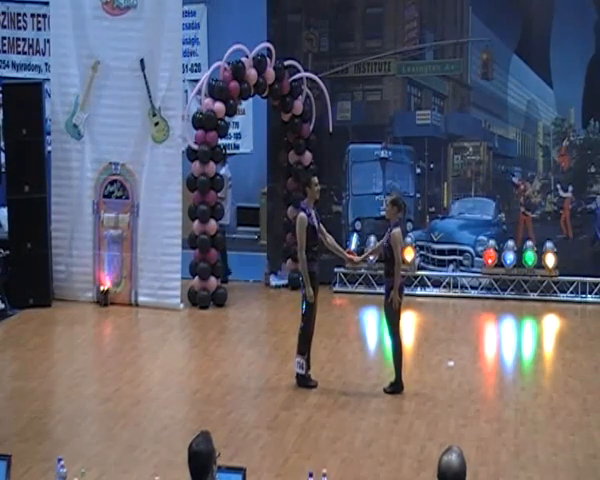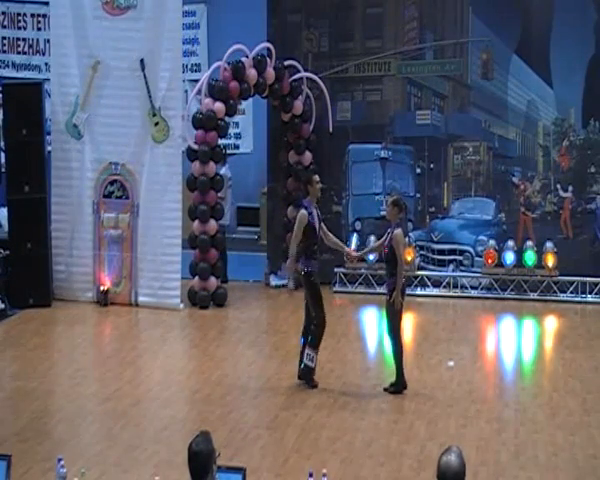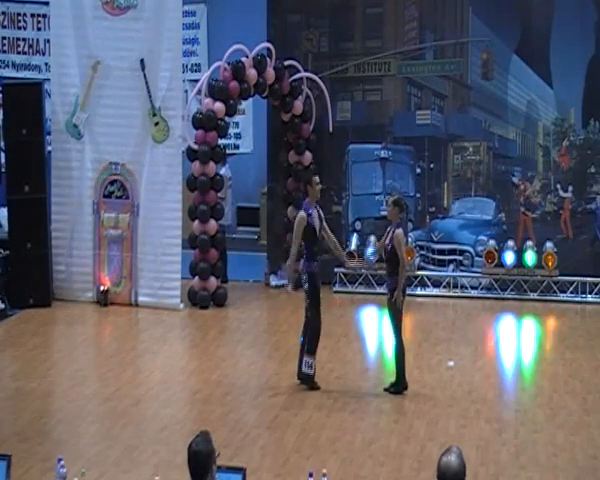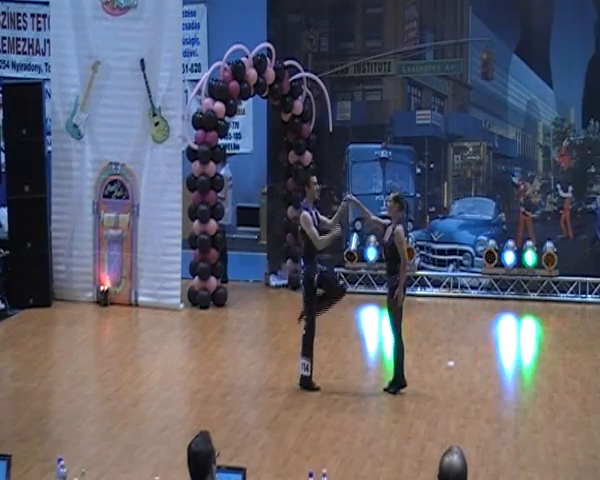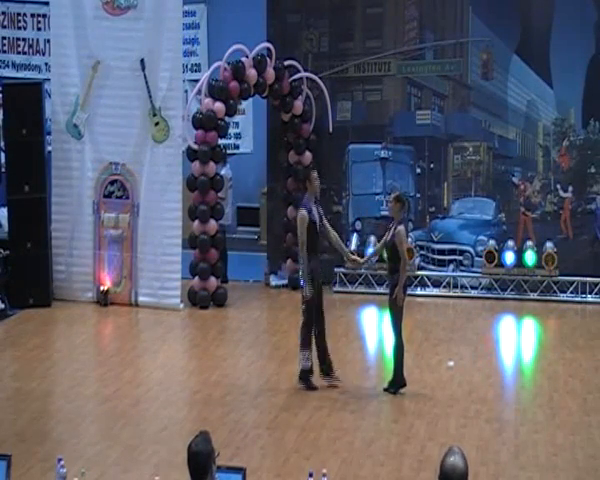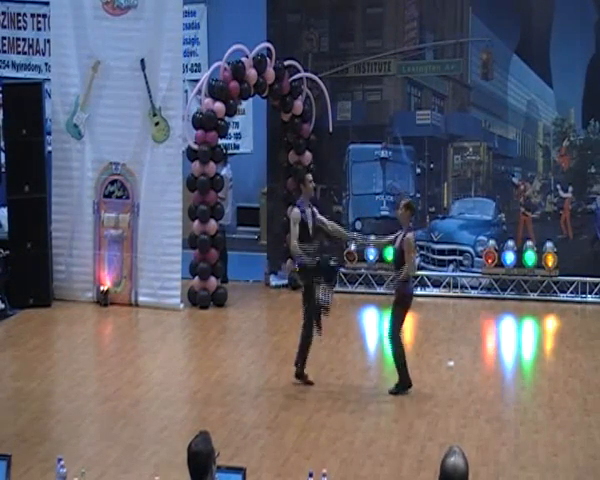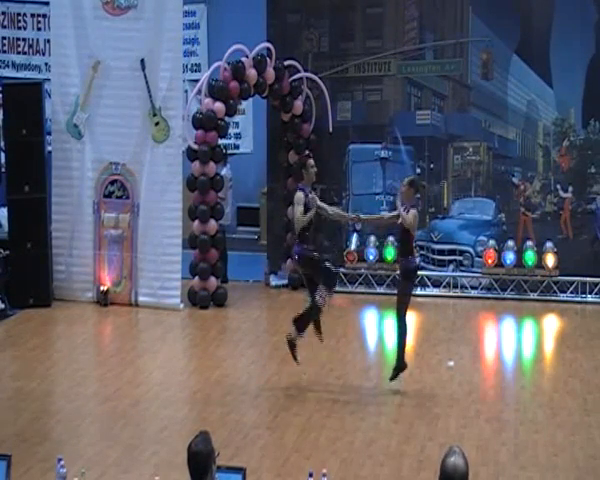
dt=0.3s
person 1, frame 1
left shoulder: (314, 212)
right shoulder: (303, 216)
left elbow: (326, 238)
right elbow: (301, 253)
left wrist: (345, 256)
right wrist: (307, 285)
left hip: (315, 270)
right hip: (308, 272)
left knee: (310, 322)
right knee: (307, 323)
left ankle: (305, 370)
right ankle: (301, 374)
person 1, frame 2
left shoulder: (316, 211)
right shoulder: (303, 214)
left elbow: (327, 236)
right elbow: (293, 246)
left wrist: (347, 251)
right wrist: (291, 277)
left hip: (314, 268)
right hip: (307, 269)
left knee: (310, 321)
right knee: (319, 320)
left ankle: (305, 369)
right ankle: (307, 369)
person 1, frame 3
left shoulder: (318, 211)
right shoulder: (303, 215)
left elbow: (328, 237)
right elbow: (294, 249)
left wrist: (345, 258)
right wrist: (290, 280)
left hip: (316, 268)
right hip: (308, 269)
left knee: (310, 321)
right knee: (314, 323)
left ankle: (304, 368)
right ankle: (307, 374)
person 1, frame 4
left shoulder: (314, 211)
right shoulder: (304, 215)
left elbow: (329, 224)
right elbow: (318, 243)
left wrist: (342, 210)
right wrist: (334, 233)
left hip: (317, 267)
right hip: (309, 270)
right knee: (310, 323)
left ankle: (309, 312)
right ankle: (305, 377)
person 1, frame 5
left shoulder: (317, 208)
right shoulder: (303, 212)
left elbow: (331, 234)
right elbow: (302, 248)
left wrist: (349, 255)
right wrist: (305, 282)
left hip: (316, 267)
right hip: (307, 269)
left knee: (319, 320)
right knee: (309, 319)
left ankle: (326, 370)
right ankle: (304, 374)
person 1, frame 6
left shoulder: (312, 209)
right shoulder: (296, 212)
left elbow: (329, 226)
right elbow: (292, 243)
left wrist: (351, 238)
right wrist: (302, 256)
left hip: (311, 264)
right hip: (303, 266)
left knee: (309, 318)
left ankle: (300, 370)
person 1, frame 7
left shoulder: (311, 194)
right shoulder: (301, 195)
left elbow: (329, 211)
right elbow: (298, 225)
left wrist: (352, 218)
right wrist: (312, 210)
left hip: (308, 251)
right hip: (302, 251)
left knee: (316, 296)
right knee: (331, 273)
left ankle: (295, 332)
right ankle: (302, 326)
person 2, frame 1
left shoulder: (396, 231)
right shoulder: (391, 230)
left elbow: (398, 263)
right elbow: (378, 247)
left wrist: (395, 290)
right wrist: (360, 259)
left hip: (394, 287)
right hip: (390, 285)
left knee: (394, 334)
right knee: (393, 333)
left ankle: (398, 382)
right ankle: (397, 380)
person 2, frame 2
left shoulder: (397, 232)
right shoulder: (391, 231)
left elbow: (401, 263)
right elbow: (378, 246)
left wrist: (398, 291)
right wrist: (359, 255)
left hip: (396, 287)
right hip: (391, 285)
left knee: (395, 334)
right knee: (392, 333)
left ankle: (400, 382)
right ankle: (398, 380)
person 2, frame 3
left shoulder: (398, 232)
right shoulder: (390, 230)
left elbow: (403, 263)
right elbow: (380, 249)
left wrist: (399, 290)
left hip: (396, 286)
right hip: (392, 285)
left knee: (397, 334)
right knee: (395, 334)
left ankle: (401, 381)
right ankle: (399, 380)
person 2, frame 4
left shoulder: (398, 229)
right shoulder: (388, 225)
left elbow: (404, 259)
right elbow: (370, 218)
left wrist: (400, 287)
right wrist: (356, 203)
left hip: (396, 283)
right hip: (391, 282)
left knee: (396, 332)
right knee: (395, 332)
left ankle: (399, 379)
right ankle: (398, 378)
person 2, frame 5
left shoulder: (400, 230)
right shoulder: (393, 227)
left elbow: (405, 260)
right elbow: (380, 247)
left wrist: (399, 288)
right wrist: (363, 260)
left hip: (398, 284)
right hip: (393, 282)
left knee: (397, 332)
right knee: (395, 331)
left ankle: (398, 379)
right ankle: (397, 378)
person 2, frame 6
left shoulder: (408, 237)
right shoulder: (400, 234)
left elbow: (409, 267)
right elbow: (383, 242)
left wrist: (398, 281)
left hip: (403, 289)
right hip: (400, 289)
left knee: (394, 335)
right knee: (395, 335)
left ankle: (404, 380)
right ankle: (404, 379)
person 2, frame 7
left shoulder: (411, 212)
right shoulder: (402, 210)
left elbow: (410, 229)
right elbow: (384, 218)
left wrist: (402, 213)
right wrist: (362, 218)
left hip: (408, 266)
right hip: (405, 265)
left knee: (400, 313)
right knee: (400, 313)
left ankle: (400, 361)
right ankle: (400, 360)
person 3, frame 1
left shoulder: (223, 173)
right shoulder: (226, 171)
left elbow: (220, 196)
right hip: (223, 216)
left knee: (221, 246)
right knee: (221, 246)
left ankle: (223, 275)
right ankle: (225, 270)
person 3, frame 2
left shoulder: (223, 173)
right shoulder: (226, 170)
left elbow: (221, 196)
left hip: (220, 217)
right hip: (223, 216)
right knee: (221, 247)
left ankle: (223, 275)
right ankle: (223, 274)
person 3, frame 3
left shoulder: (223, 173)
right shoulder: (226, 170)
left elbow: (220, 196)
left hip: (221, 217)
right hip: (224, 216)
left knee: (221, 247)
right knee: (221, 247)
left ankle: (223, 275)
right ankle: (222, 275)
person 3, frame 4
left shoulder: (223, 173)
right shoulder: (226, 170)
left elbow: (221, 197)
left hip: (221, 217)
right hip: (224, 216)
left knee: (221, 248)
right knee: (221, 248)
left ankle: (223, 275)
right ankle: (222, 275)
person 3, frame 5
left shoulder: (223, 173)
right shoulder: (226, 170)
left elbow: (221, 197)
left hip: (221, 217)
right hip: (224, 216)
left knee: (221, 248)
right knee: (221, 248)
left ankle: (223, 275)
right ankle: (222, 275)
person 3, frame 6
left shoulder: (224, 174)
right shoulder: (227, 170)
left elbow: (221, 197)
left hip: (221, 217)
right hip: (224, 216)
left knee: (220, 248)
right knee: (221, 248)
left ankle: (223, 275)
right ankle: (223, 275)
person 3, frame 7
left shoulder: (223, 174)
right shoulder: (227, 170)
left elbow: (221, 197)
right hip: (223, 216)
left knee: (220, 248)
right knee: (221, 248)
left ankle: (222, 276)
right ankle: (223, 275)
